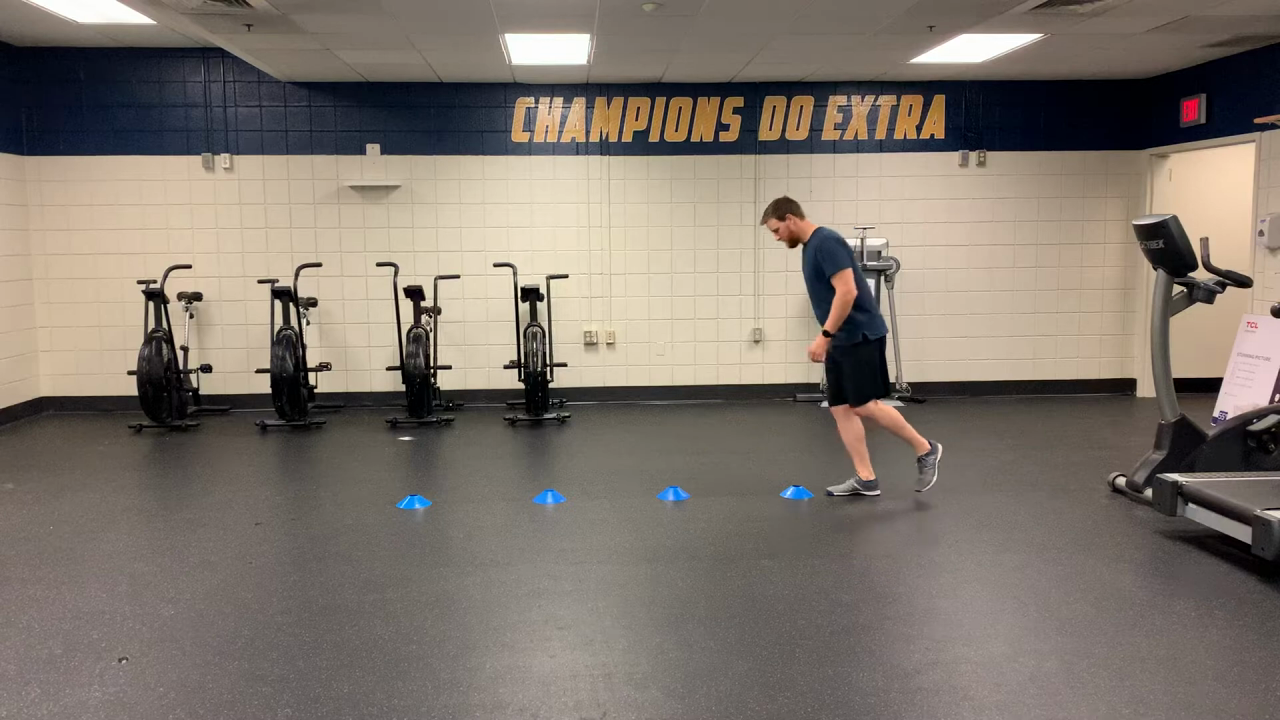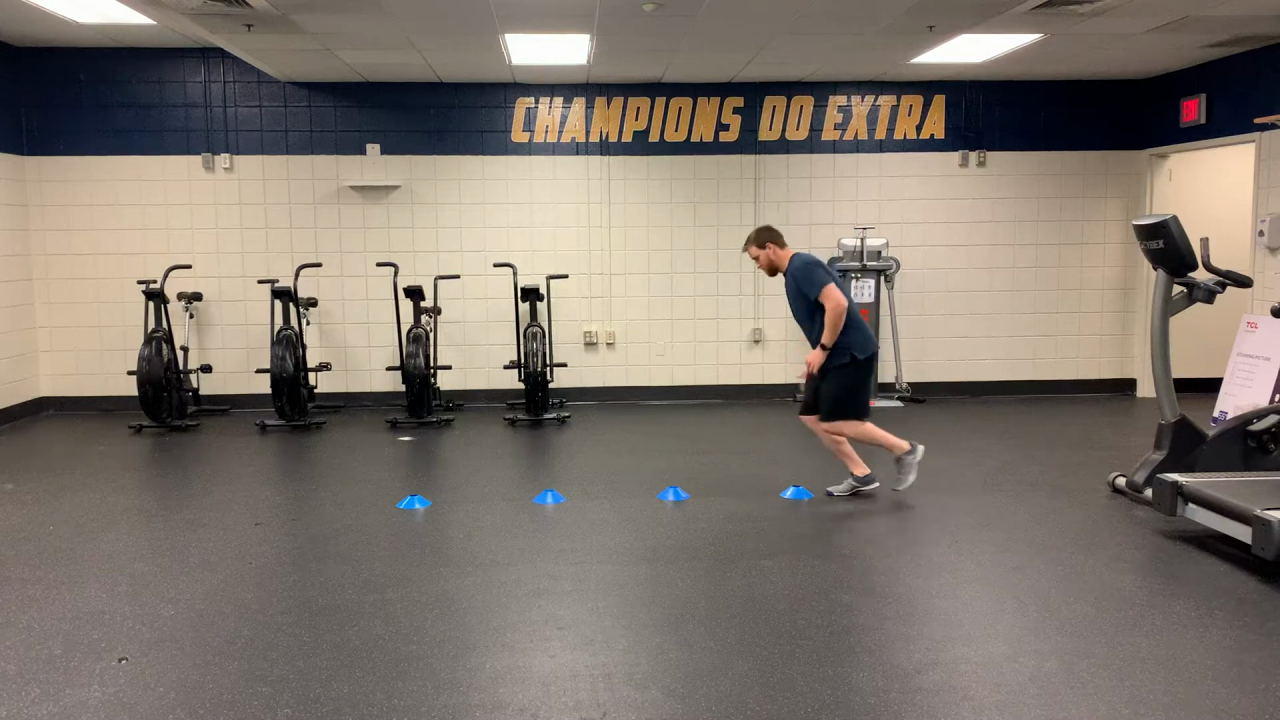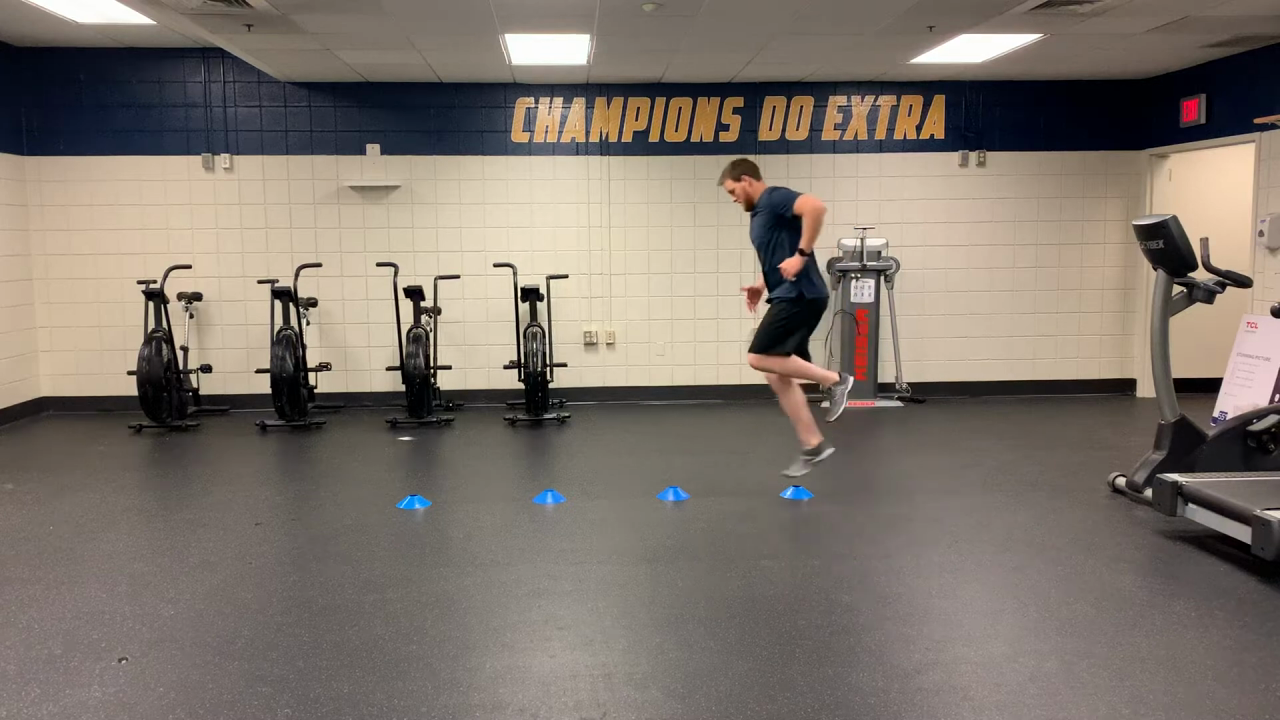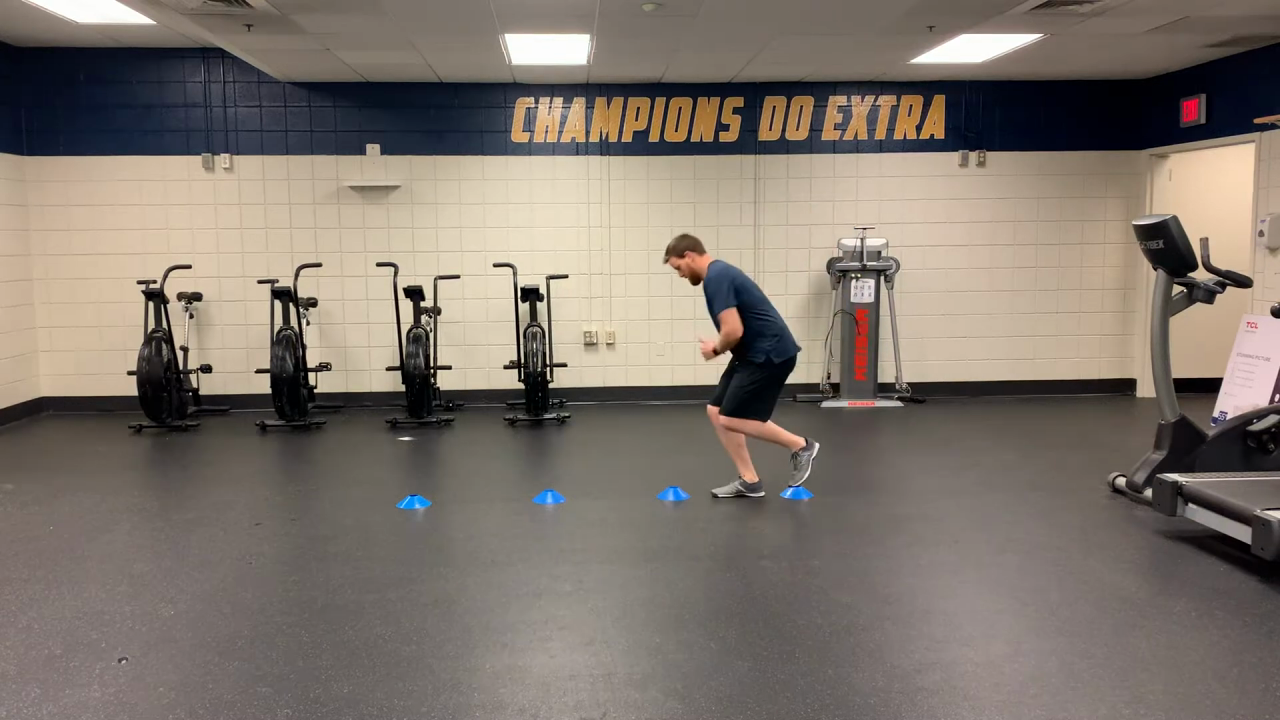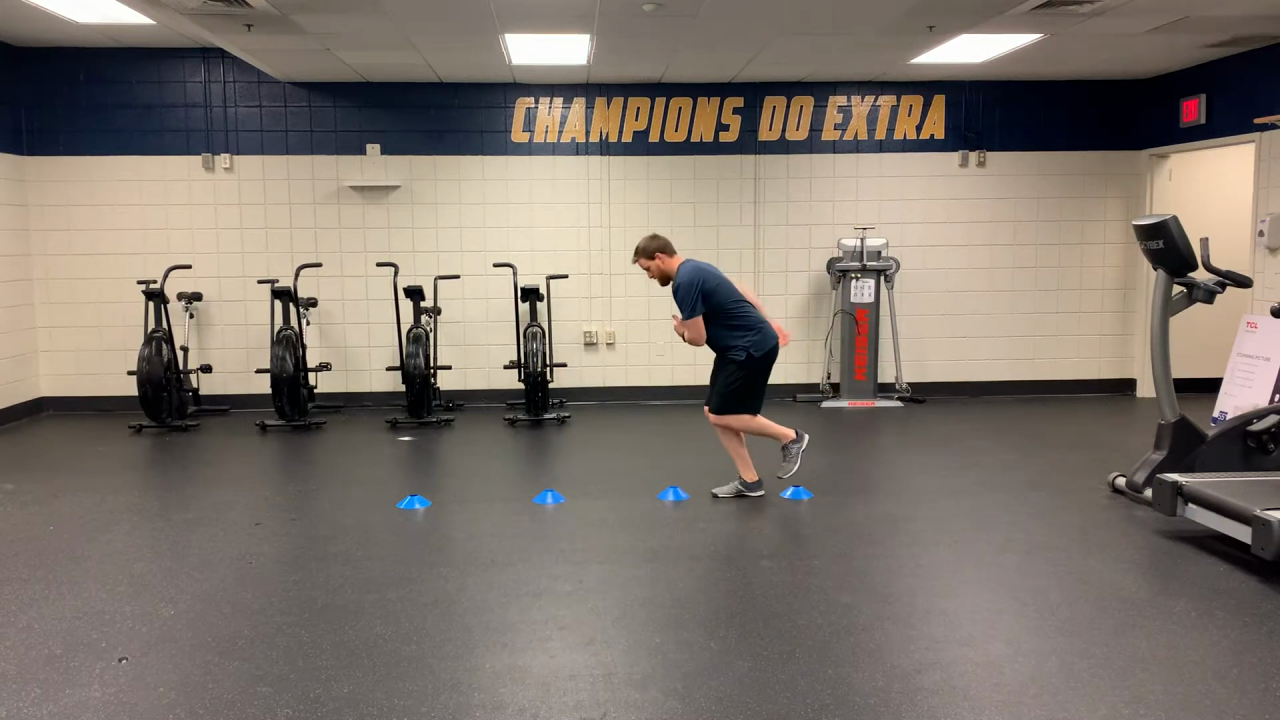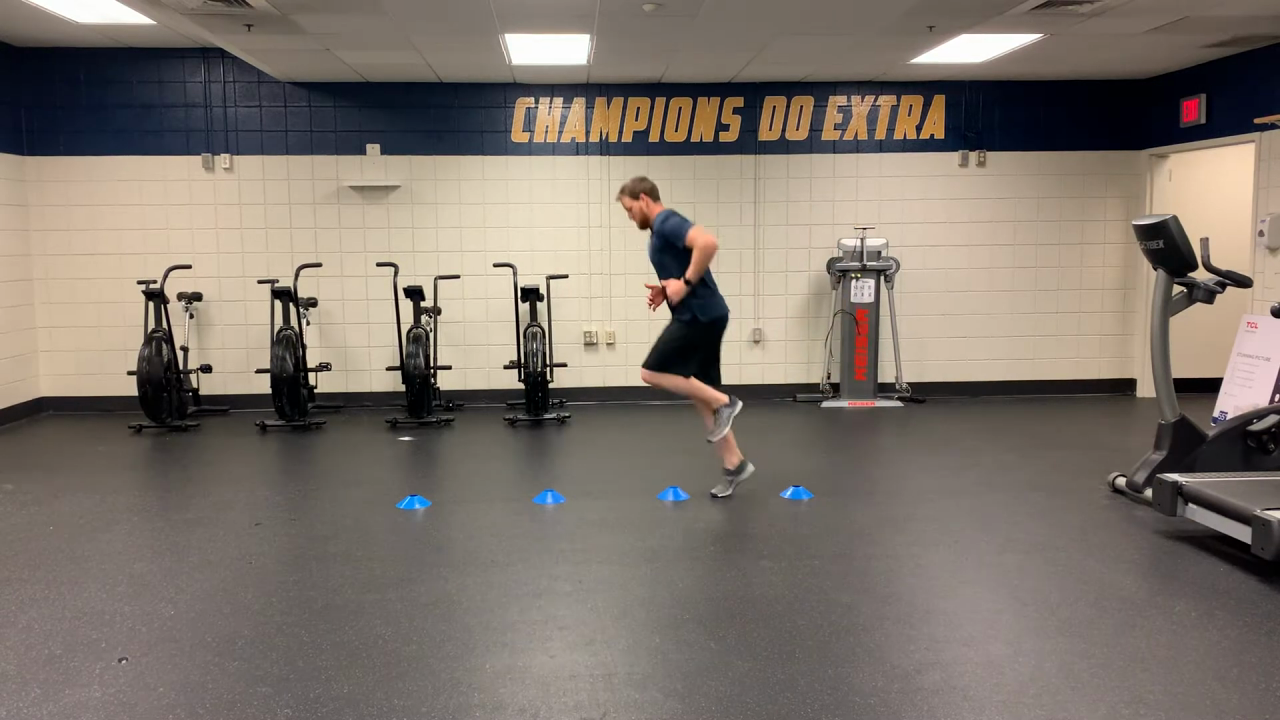
dt=0.4s
person 1, frame 1
left shoulder: (825, 242)
right shoulder: (811, 247)
left elbow: (848, 292)
left wrist: (824, 336)
right wrist: (830, 339)
left hip: (861, 335)
right hip: (842, 339)
left knee: (864, 406)
right knee: (841, 408)
left ankle: (926, 451)
right ankle: (865, 478)
person 1, frame 2
left shoulder: (803, 268)
right shoulder: (793, 275)
left elbow: (838, 304)
left wrist: (821, 350)
right wrist: (819, 354)
left hip: (850, 353)
right hip: (836, 355)
left knee: (834, 422)
right knee: (812, 418)
left ankle: (906, 450)
right ankle: (861, 476)
person 1, frame 3
left shoulder: (774, 198)
right shoulder: (760, 211)
left elbow: (816, 207)
left wrist: (802, 254)
right wrist: (763, 285)
left hip: (801, 295)
right hip: (790, 296)
left knee: (761, 358)
right knee: (780, 376)
left ankle: (835, 381)
right ankle: (813, 445)
person 1, frame 4
left shoulder: (716, 279)
right shoulder: (721, 272)
left elbow: (733, 331)
right elbow: (746, 318)
left wrist: (714, 349)
left hip: (769, 355)
right hip: (759, 353)
left knee: (732, 418)
right knee: (716, 412)
left ankle: (801, 446)
right ankle: (749, 481)
person 1, frame 5
left shoulder: (685, 282)
right shoulder: (693, 271)
left elbow: (697, 337)
right elbow: (742, 292)
left wrist: (681, 330)
right wrist: (769, 322)
left hip: (751, 348)
right hip: (743, 346)
left knee: (722, 416)
right knee: (714, 412)
left ankle: (791, 437)
right ankle: (749, 480)
person 1, frame 6
left shoulder: (666, 223)
right shoulder: (663, 228)
left elbow: (708, 242)
left wrist: (685, 283)
right wrist: (665, 290)
left hip: (700, 316)
right hip: (697, 316)
left knee: (653, 374)
right knee: (701, 393)
left ankle: (725, 402)
right ankle: (736, 464)
